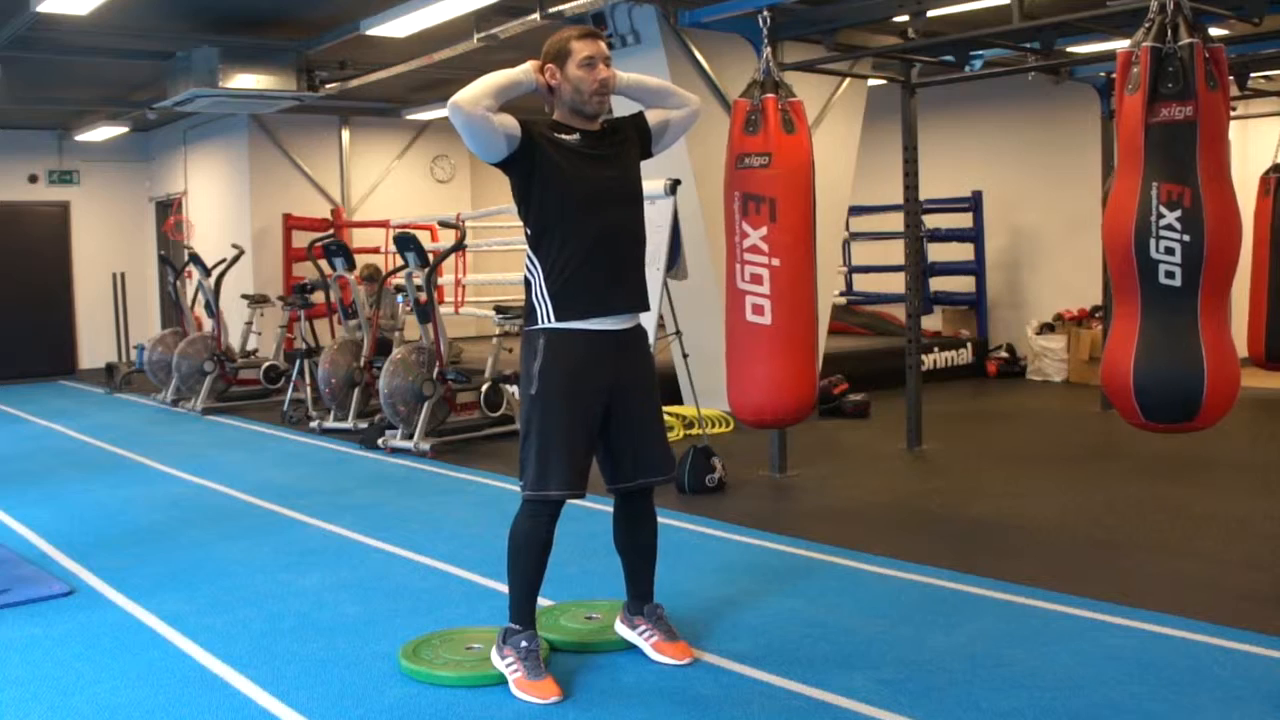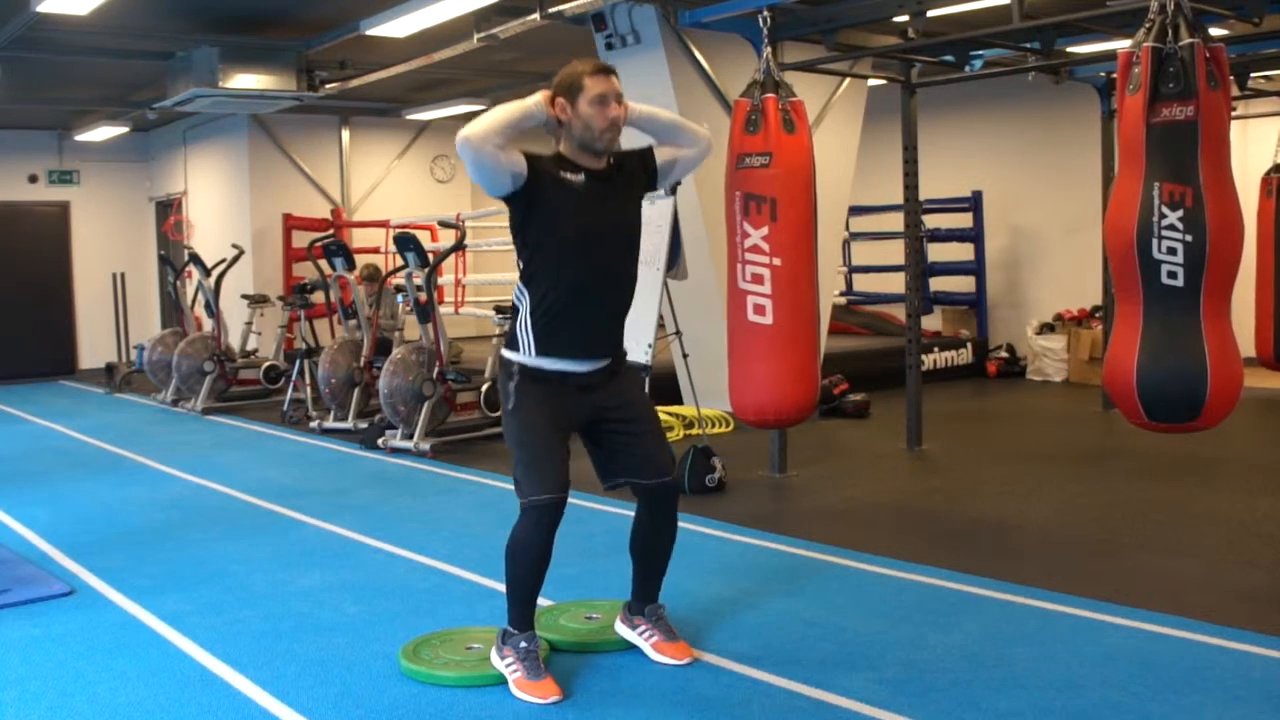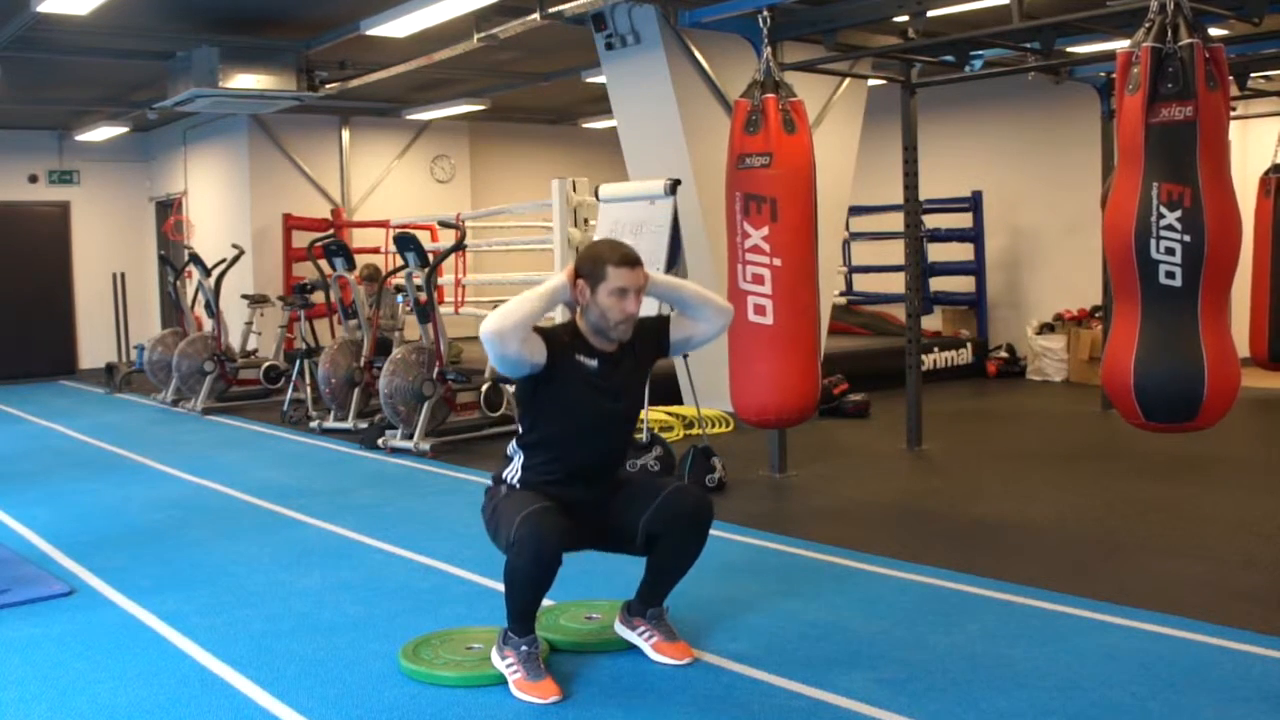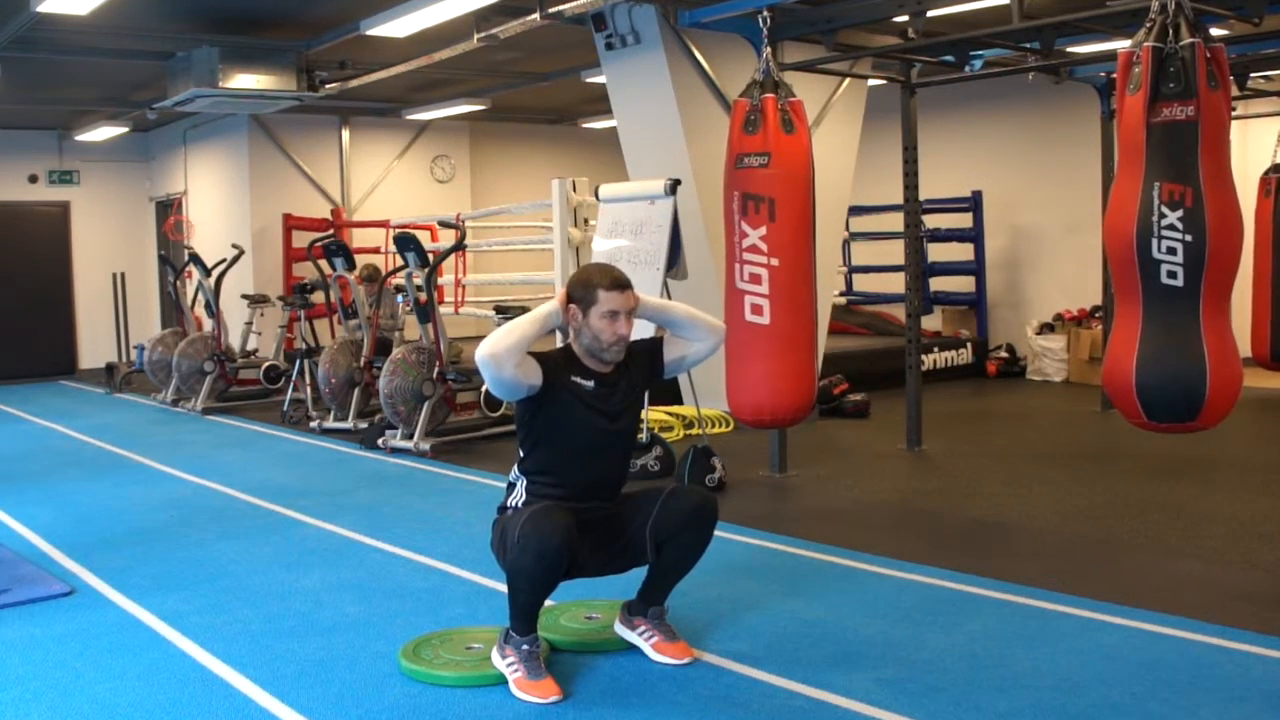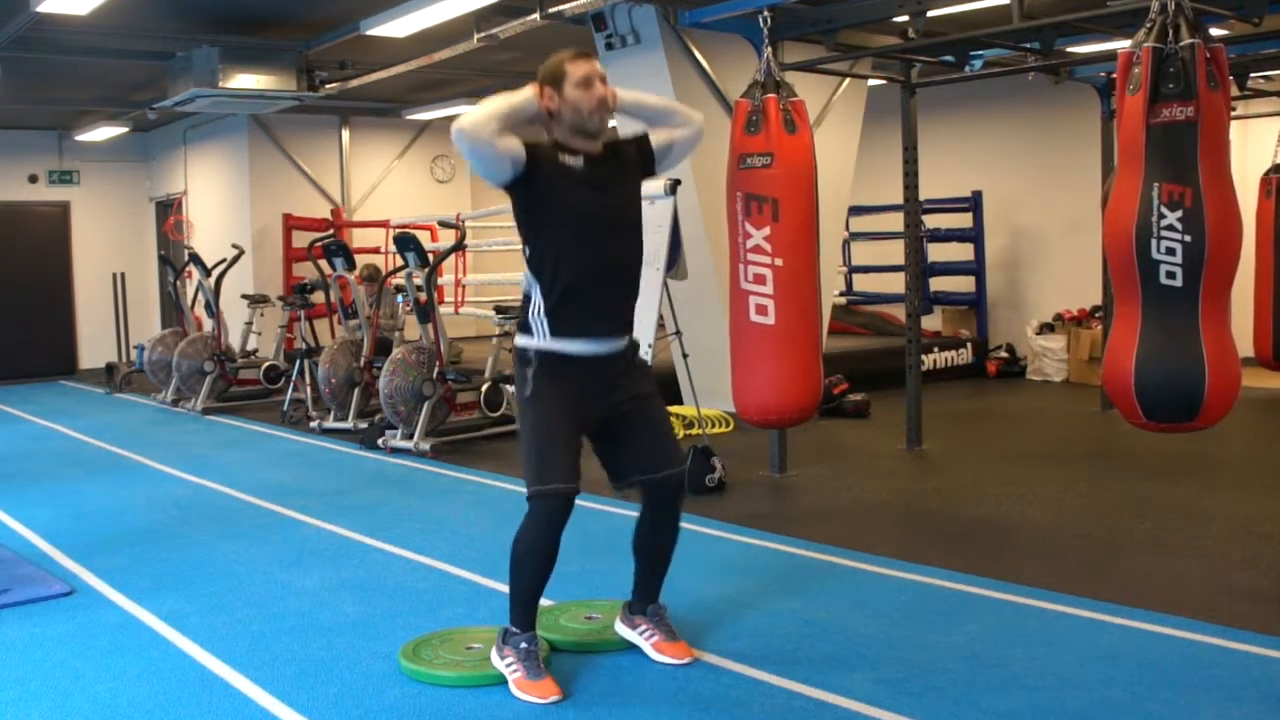
dt=1s
person 1, frame 1
left shoulder: (626, 136)
right shoulder: (531, 143)
left elbow: (688, 104)
right elbow: (465, 108)
left wrist: (620, 81)
right wrist: (525, 75)
left hip: (626, 338)
right hip: (561, 343)
left knee: (638, 482)
right knee: (545, 494)
left ankle: (640, 612)
right ankle: (516, 638)
person 1, frame 2
left shoulder: (631, 173)
right shoulder: (535, 177)
left elbow: (698, 142)
right elbow: (472, 143)
left wrist: (632, 112)
right wrist: (534, 106)
left hip: (608, 371)
right hip: (538, 374)
left knee: (661, 485)
right knee: (545, 502)
left ankle: (641, 613)
right ankle: (516, 640)
person 1, frame 3
left shoulder: (642, 340)
right shoulder: (550, 349)
left elbow: (718, 315)
right elbow: (496, 333)
left wrist: (654, 282)
right wrist: (557, 286)
left hip: (602, 496)
right hip: (526, 498)
left knee: (690, 508)
right knee: (541, 534)
left ankle: (642, 615)
right ankle: (516, 643)
person 1, frame 4
left shoulder: (638, 362)
right shoulder: (546, 373)
left elbow: (711, 334)
right elbow: (491, 357)
left wrist: (643, 304)
right wrist: (550, 310)
left hip: (608, 521)
right hip: (533, 524)
left knee: (696, 508)
right knee: (548, 532)
left ankle: (642, 615)
right ankle: (518, 643)
person 1, frame 5
left shoulder: (627, 157)
right shoulder: (535, 164)
left elbow: (693, 124)
right elbow: (468, 133)
left wrist: (621, 99)
right wrist: (526, 98)
left hip: (620, 358)
right hip: (553, 360)
left knee: (666, 486)
right knee: (552, 498)
left ankle: (642, 613)
right ankle: (516, 639)
